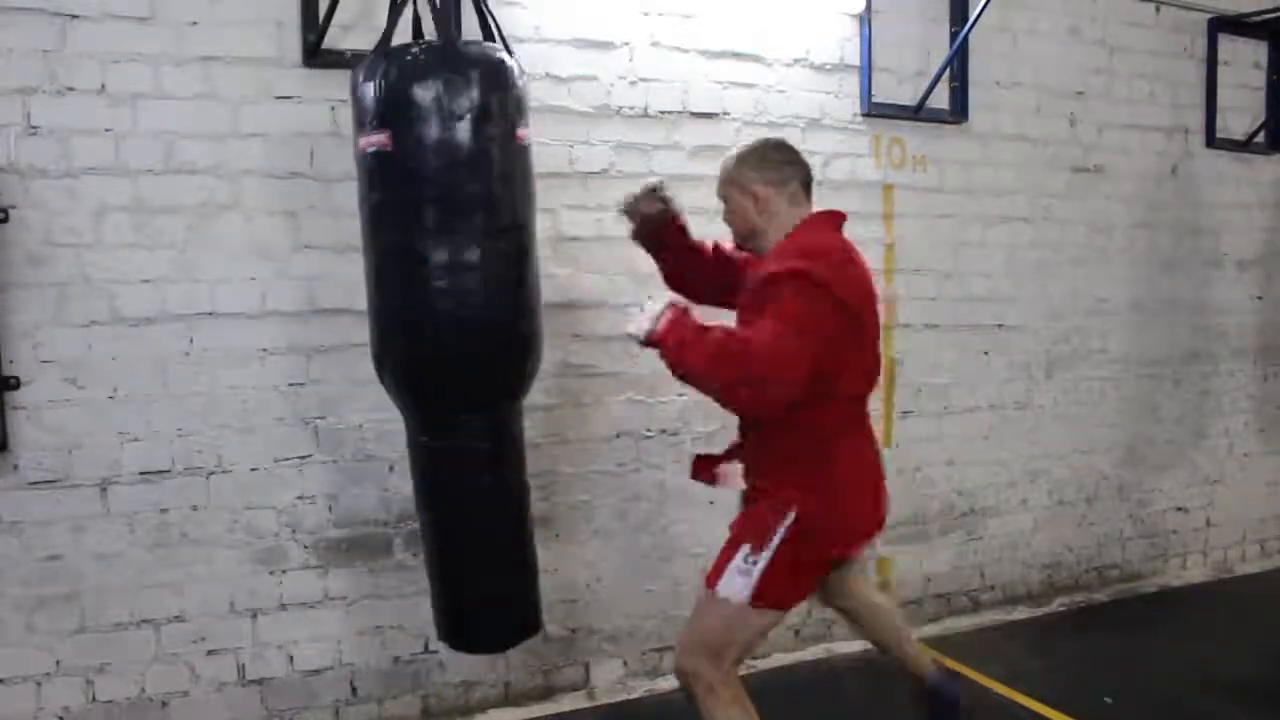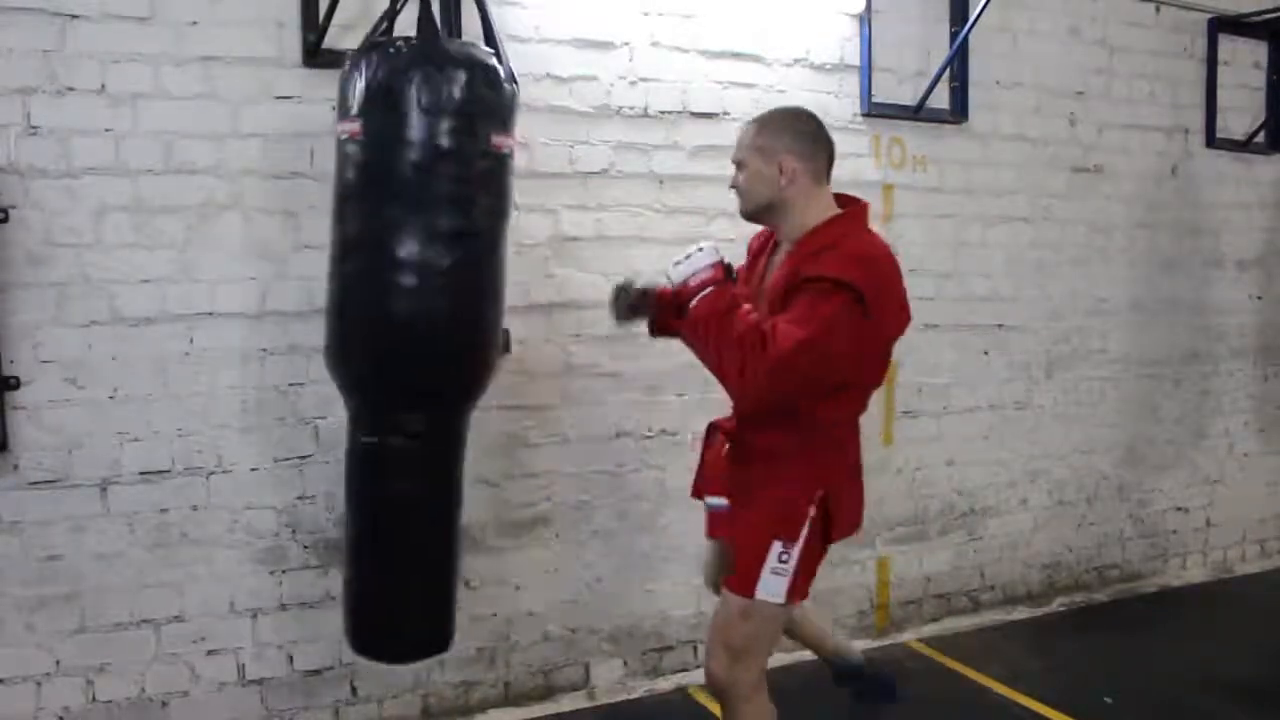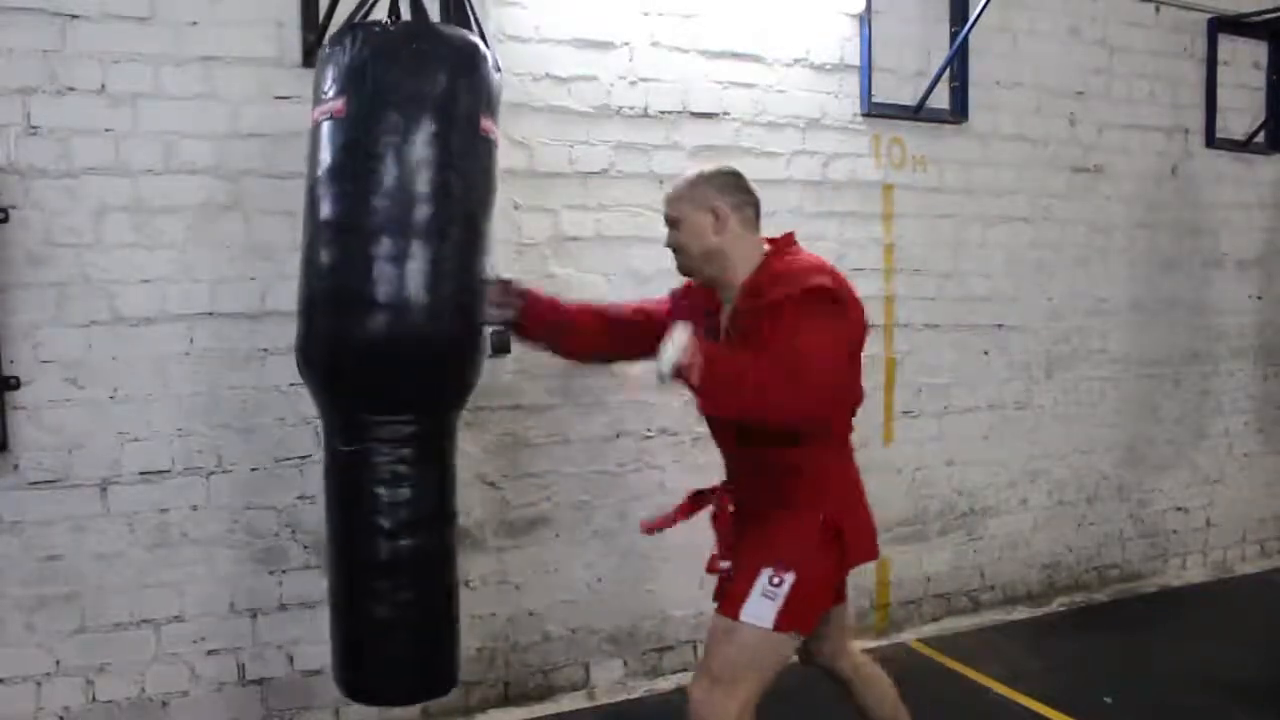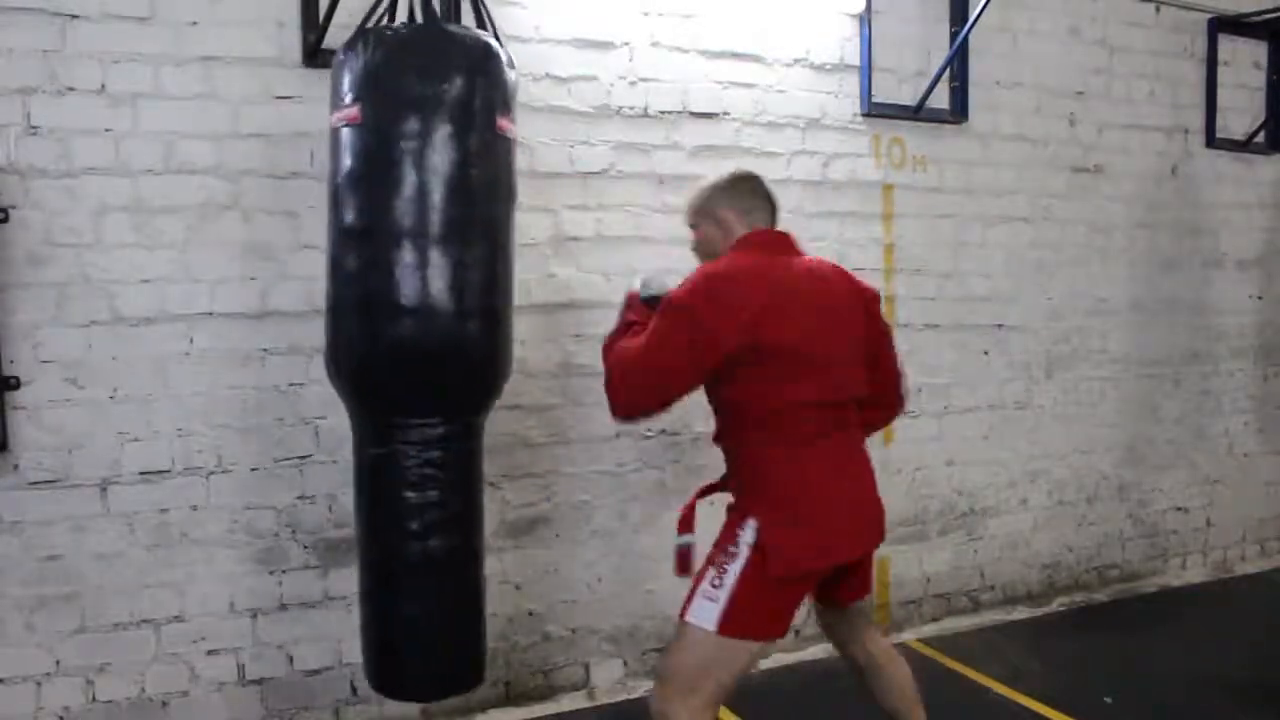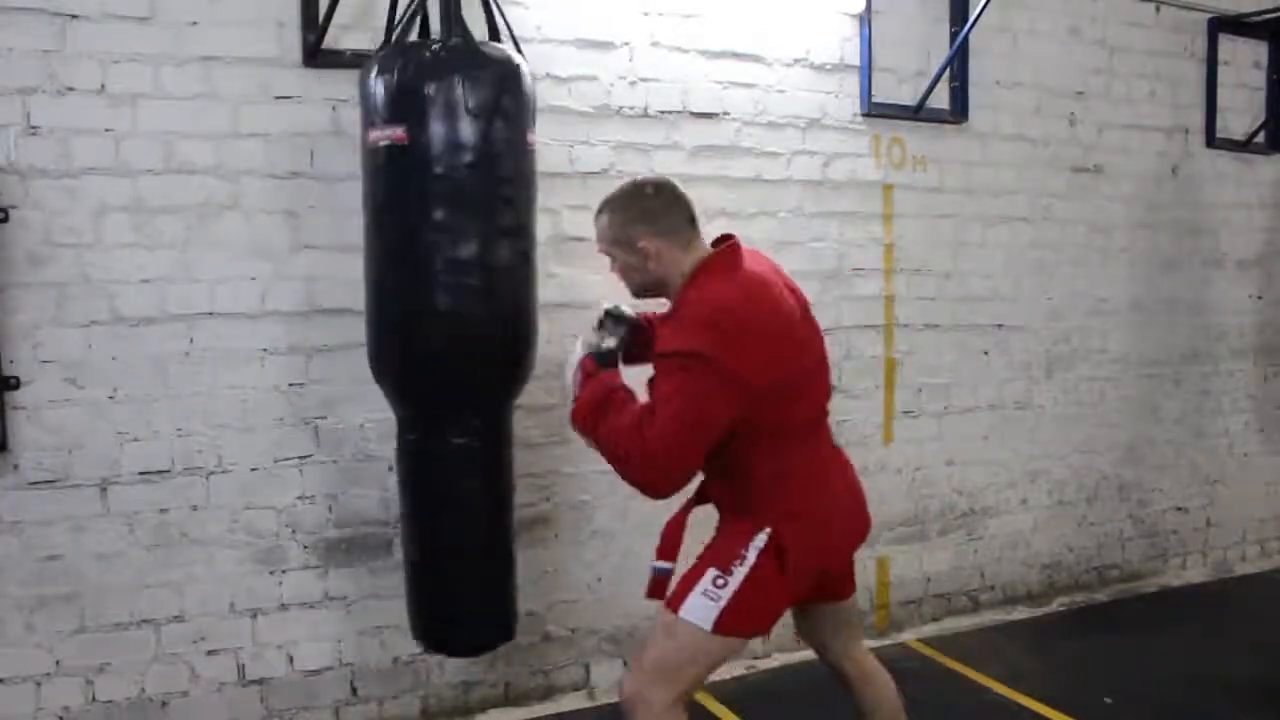
dt=0.5s
person 1, frame 1
left shoulder: (803, 273)
right shoulder: (804, 258)
left elbow: (753, 380)
right elbow: (711, 274)
left wrist: (670, 326)
right wrist: (659, 226)
left hip: (803, 492)
right hip: (833, 473)
left knee: (701, 663)
right knee: (840, 588)
person 1, frame 2
left shoulder: (849, 272)
right shoulder: (785, 242)
left elbow: (762, 377)
right elbow: (752, 321)
left wrist: (708, 289)
right wrist: (668, 297)
left hip: (798, 477)
right hip: (756, 453)
left knee: (731, 670)
right knee: (743, 594)
right ankle: (855, 668)
person 1, frame 3
left shoulder: (808, 291)
right shoulder: (709, 299)
left elbow: (809, 401)
right elbow: (623, 330)
left wrist: (701, 362)
right wrist: (526, 309)
left hip: (809, 514)
right hip: (776, 505)
right knee: (831, 648)
person 1, frame 4
left shoulder: (723, 286)
right shoulder: (842, 288)
left elbow: (631, 392)
right elbow: (881, 401)
left wrist: (637, 317)
left hip: (780, 517)
right hip: (841, 499)
right knee: (860, 640)
person 1, frame 5
left shoulder: (713, 321)
right shoulder: (741, 269)
left elbow: (655, 464)
left wrist: (594, 379)
right wrist: (638, 335)
left hip: (776, 525)
right hip: (819, 504)
right knee: (845, 652)
